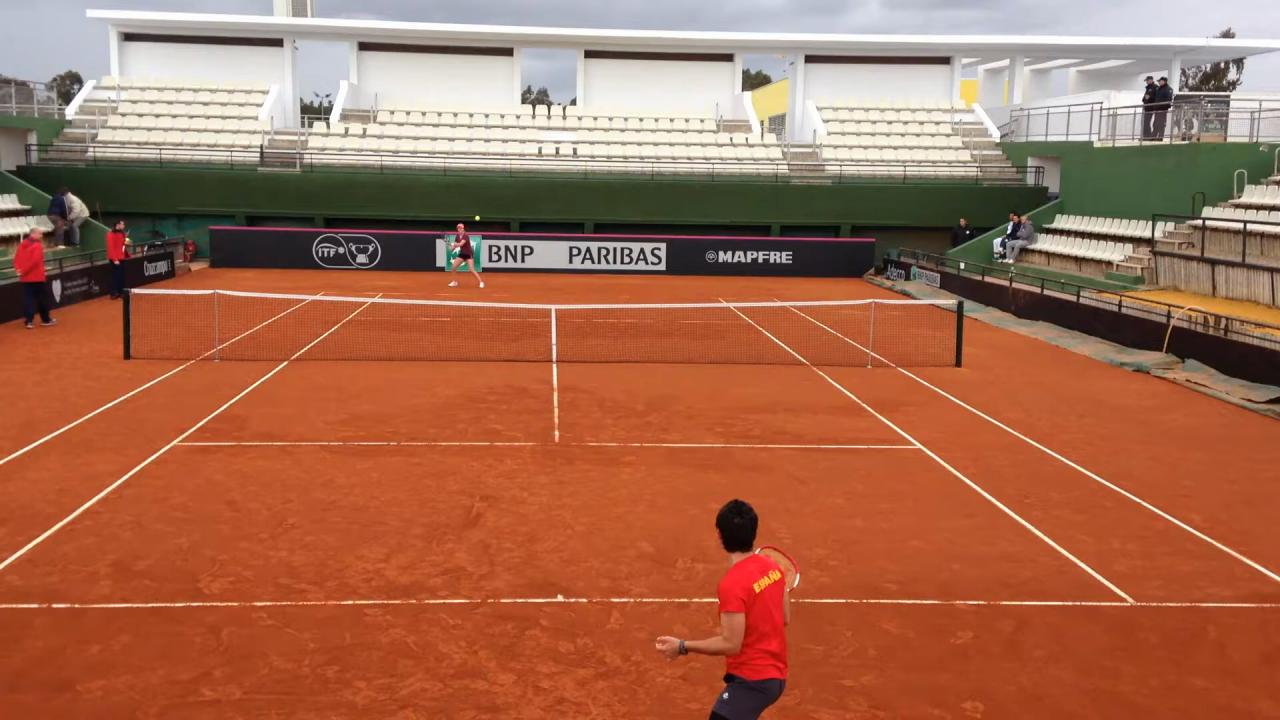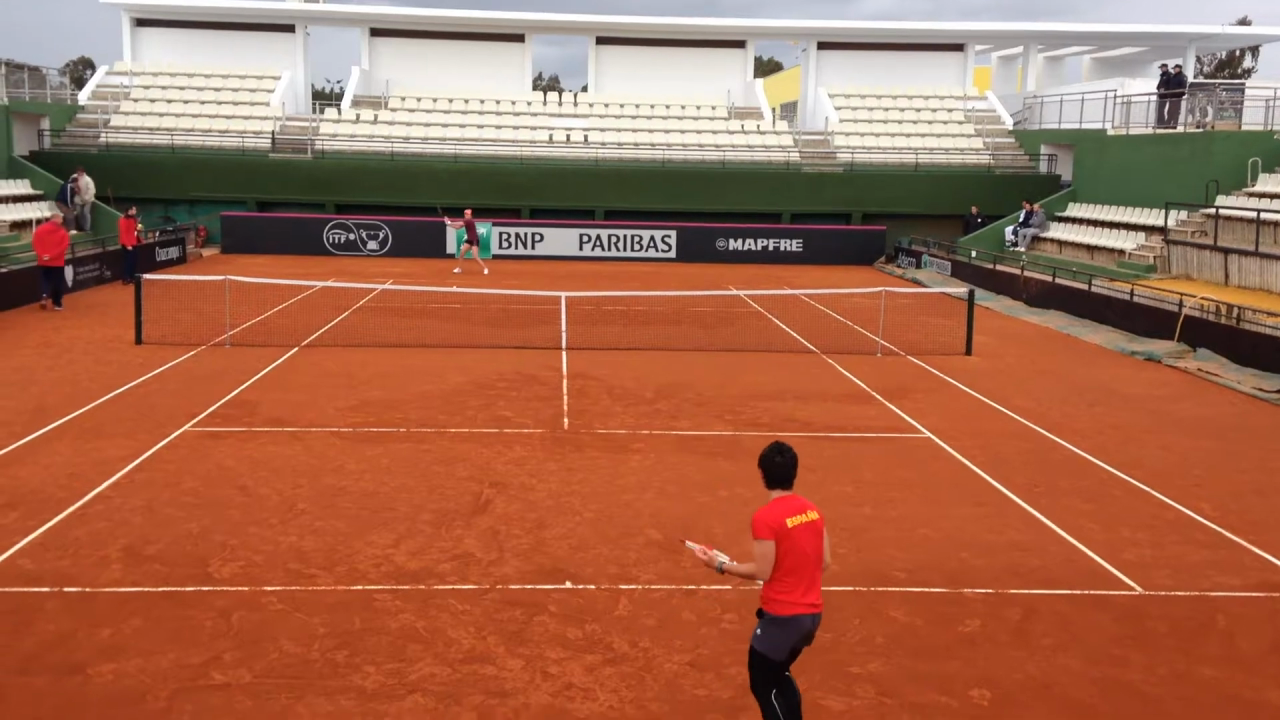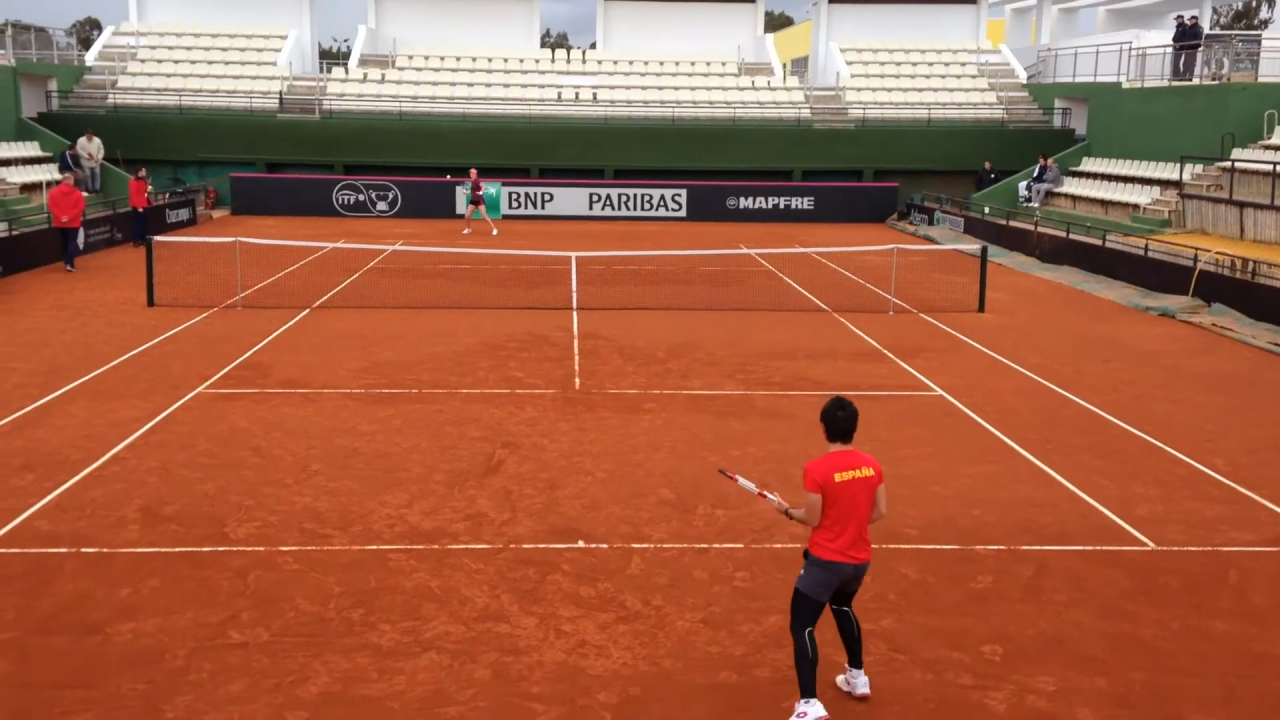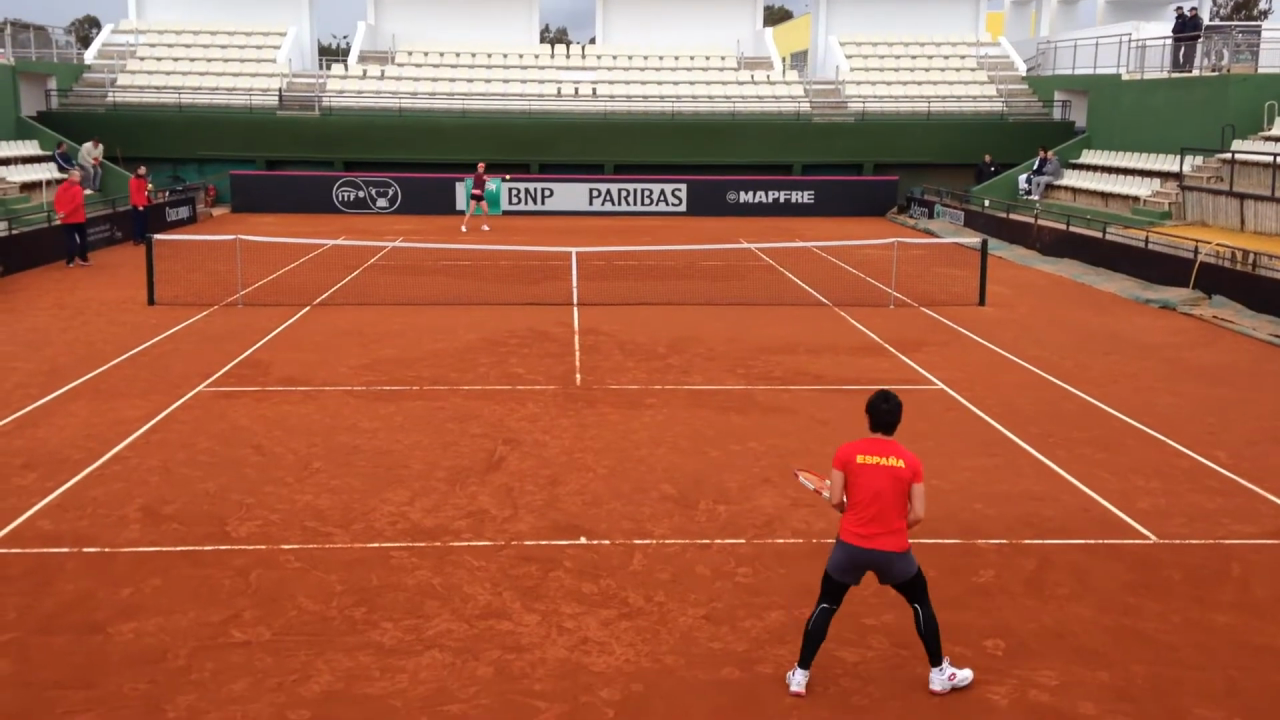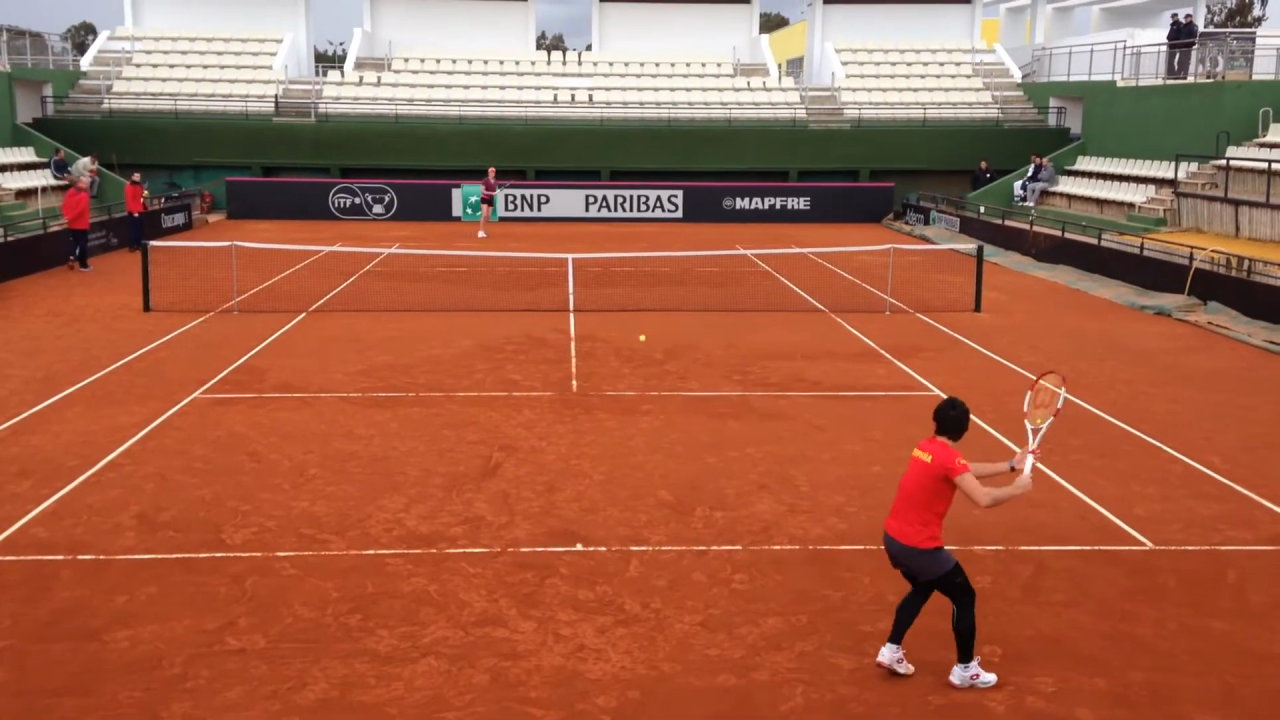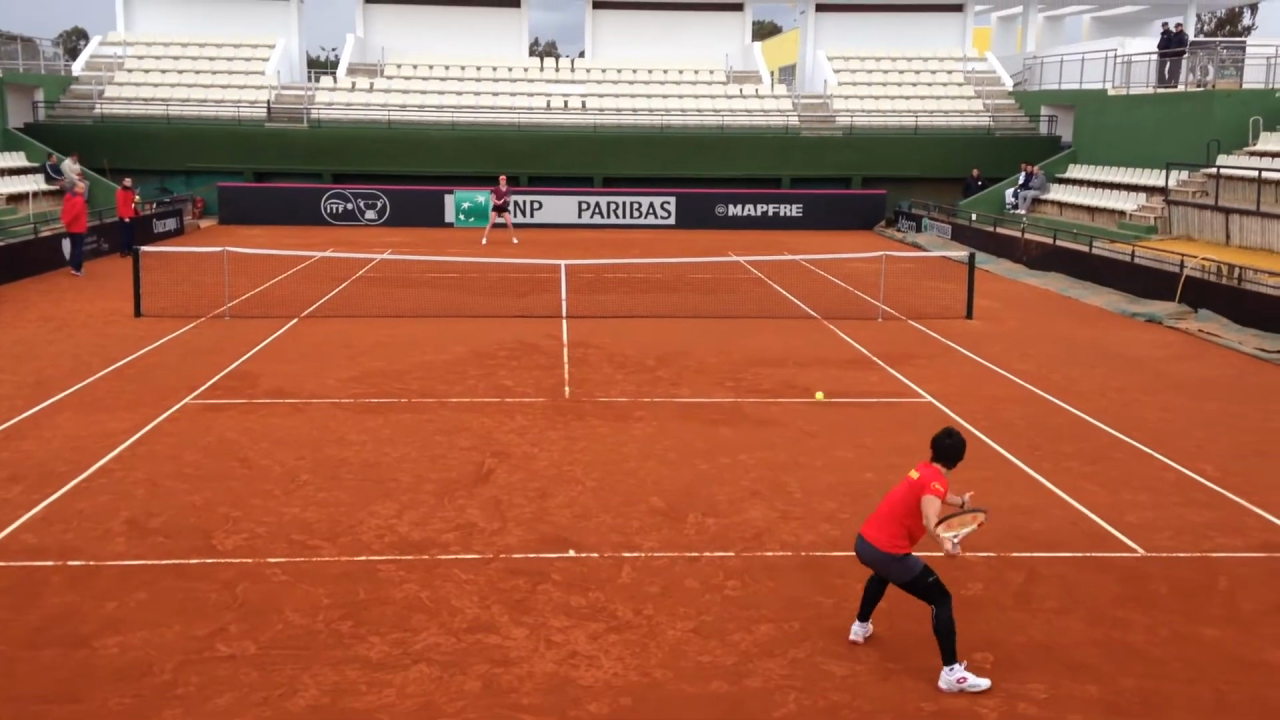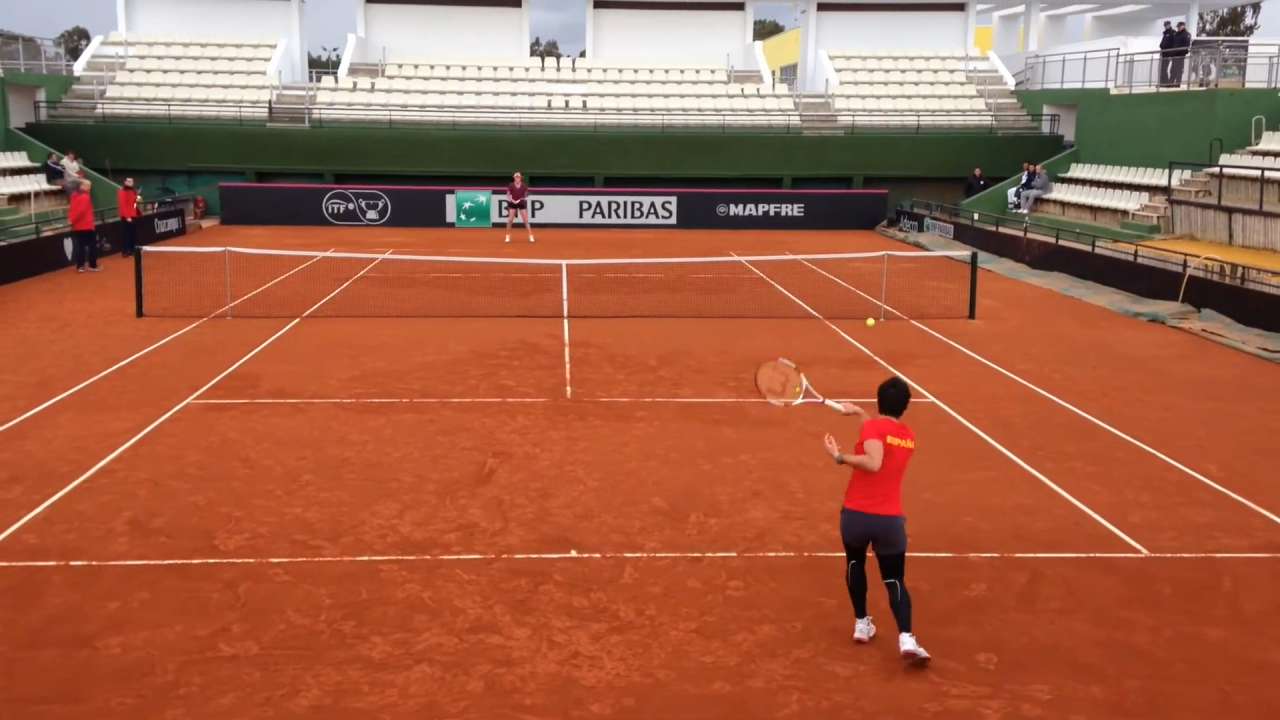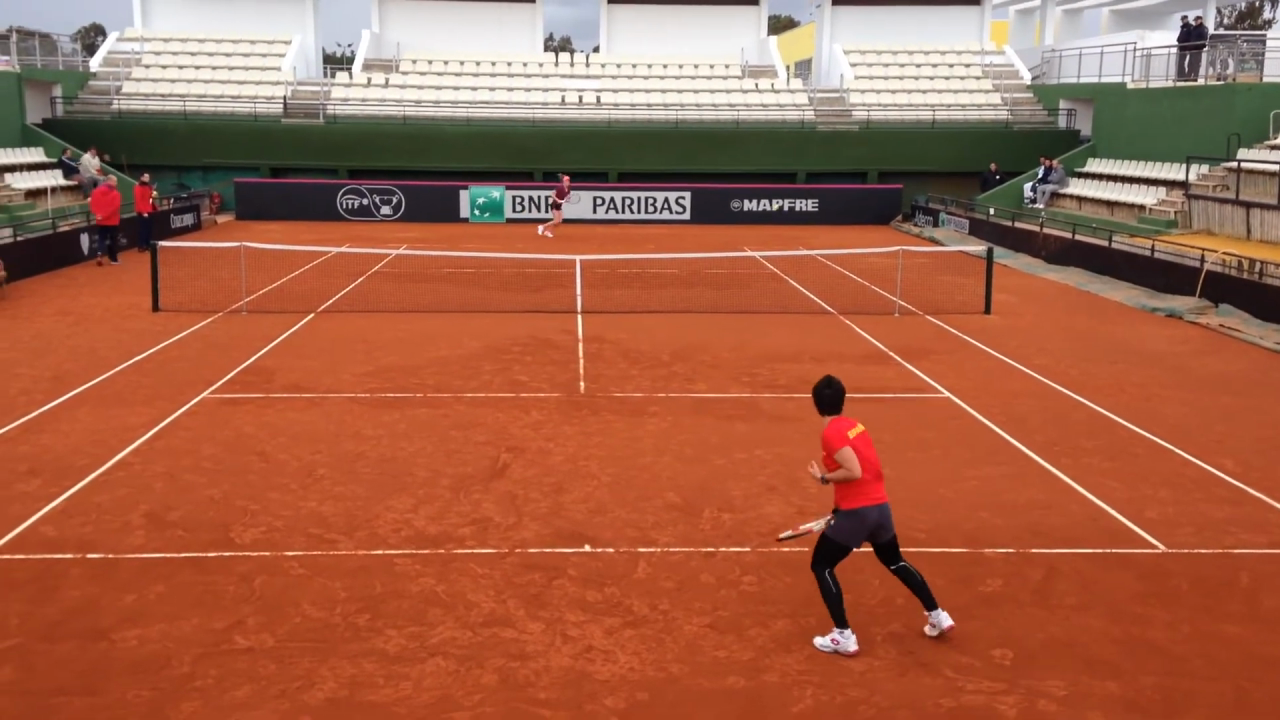
dt=0.4s
person 1, frame 1
left shoulder: (732, 585)
right shoulder: (772, 567)
left elbow: (731, 645)
left wrist: (683, 647)
left hip: (752, 681)
right hip: (775, 676)
person 1, frame 2
left shoulder: (765, 517)
right shoulder: (812, 510)
left elbow: (762, 573)
right elbow: (824, 562)
left wrist: (721, 565)
left hip: (781, 615)
right hip: (812, 613)
left knee: (763, 687)
right knee: (778, 672)
person 1, frame 3
left shoulder: (816, 469)
right shoulder: (872, 465)
left elbow: (811, 520)
right elbow: (879, 512)
left wrist: (787, 511)
left hip: (825, 560)
right hip: (859, 559)
left knee: (802, 626)
right knee: (842, 606)
right ankle: (857, 676)
person 1, frame 4
left shoulder: (847, 453)
right shoulder: (911, 462)
left elbow: (836, 501)
right elbow: (919, 514)
left hip: (851, 547)
right hip: (894, 551)
left knee: (826, 605)
right knee: (920, 602)
left ankle: (799, 675)
right ankle: (941, 672)
person 1, frame 5
left shoulder: (925, 447)
right shoulder: (950, 459)
left elbow: (968, 471)
right elbow: (983, 498)
left wrist: (1009, 466)
right wrist: (1019, 488)
left hip: (892, 538)
right hip: (919, 547)
left knee: (921, 590)
right knee: (964, 598)
left ankle: (892, 651)
right ankle: (964, 669)
person 1, frame 6
left shoulder: (921, 470)
right shoulder: (936, 483)
right elbow: (930, 522)
left wrist: (960, 501)
right wrist: (946, 544)
left hip: (864, 542)
right hip: (889, 553)
left knee: (882, 572)
right knee: (941, 602)
left ankle: (860, 627)
right ankle: (952, 672)
person 1, frame 7
left shoulder: (872, 425)
right shoulder: (908, 436)
left elbow: (873, 463)
left wrist: (840, 456)
right wrist: (859, 413)
left hip: (857, 514)
right hip: (891, 518)
left knee: (855, 560)
right knee: (894, 581)
left ankle: (862, 624)
right ankle: (907, 639)
person 1, frame 8
left shoulder: (831, 432)
right shoulder: (854, 425)
left elbow: (855, 472)
left wrist: (823, 477)
left hip: (853, 513)
right hip: (880, 507)
left knee: (821, 567)
right knee: (895, 562)
left ankle: (843, 636)
right ankle: (938, 616)
